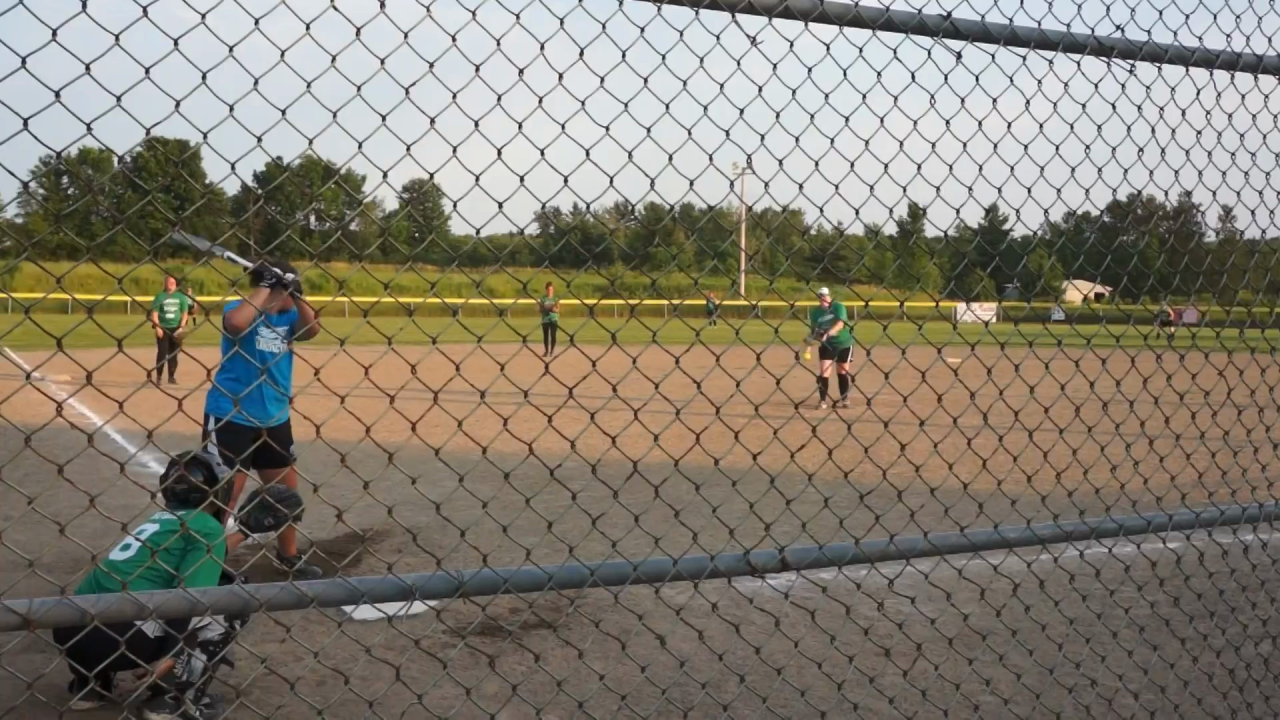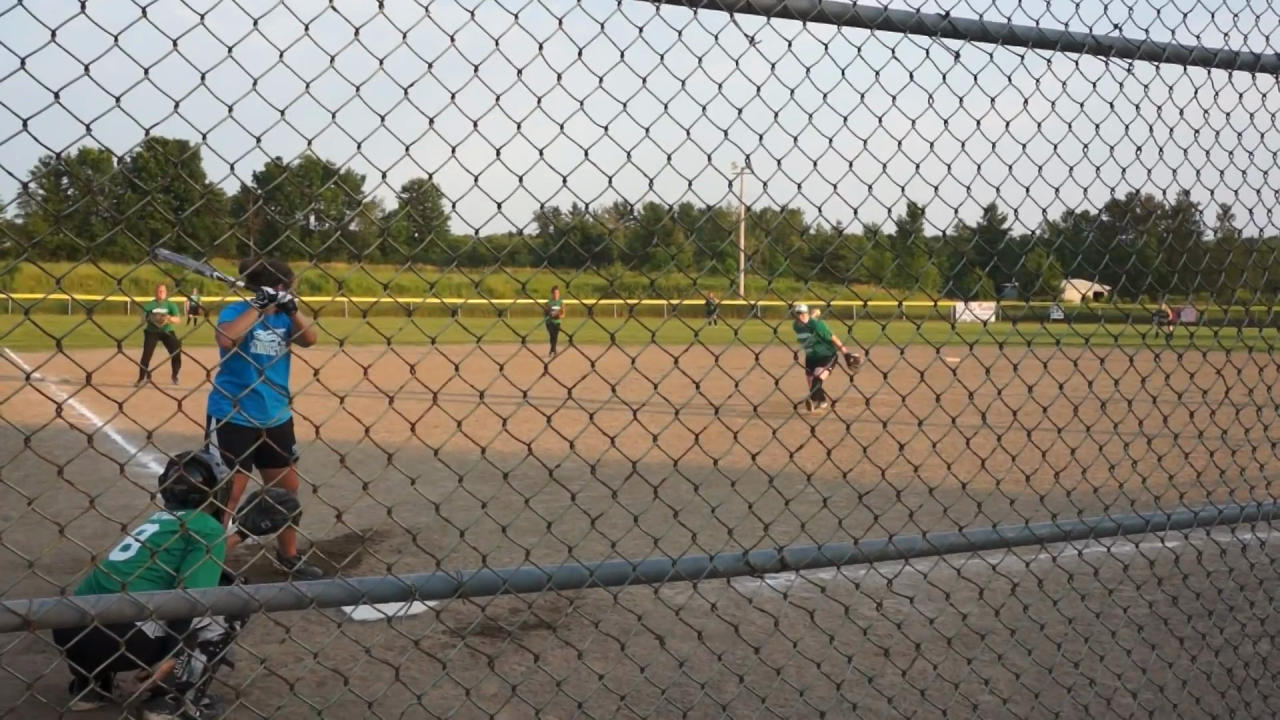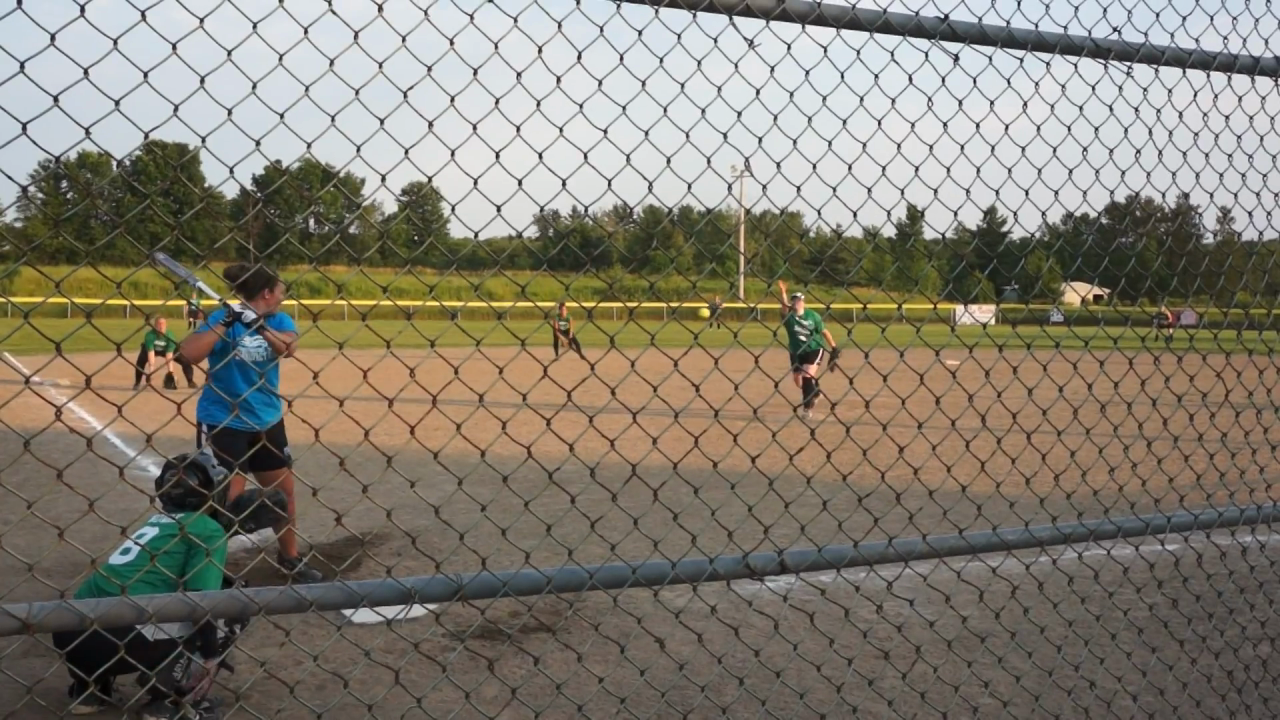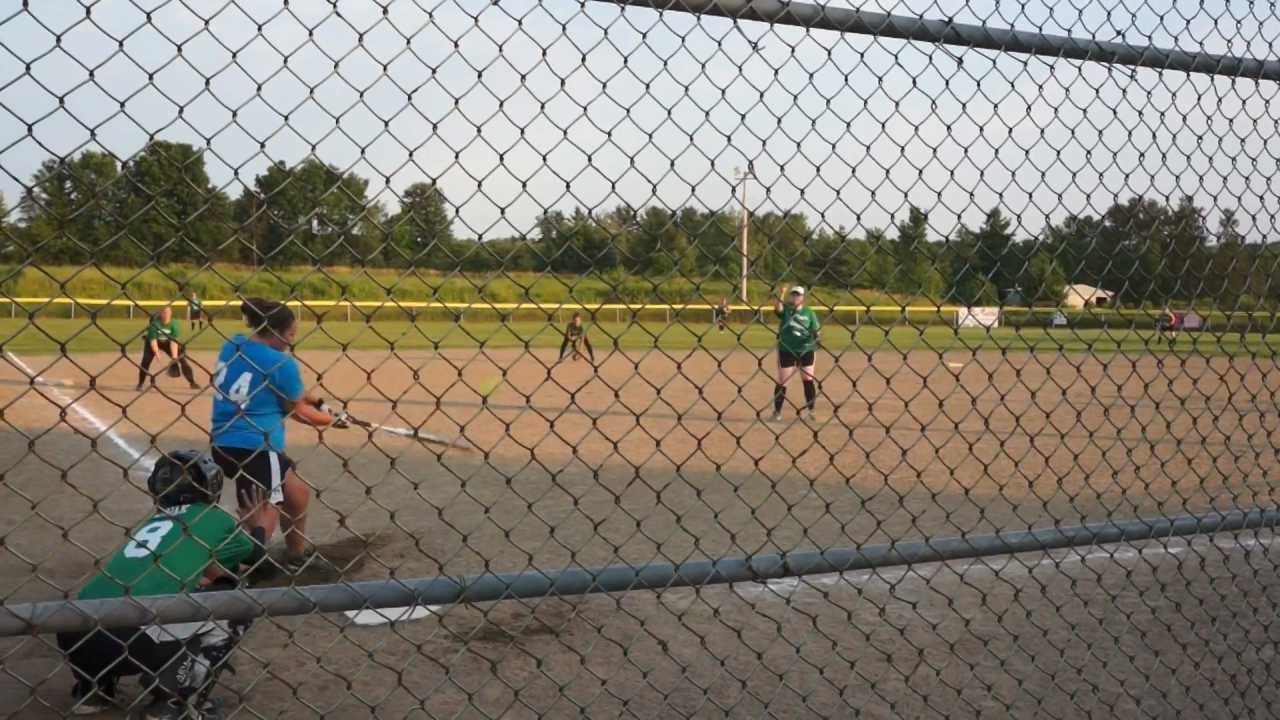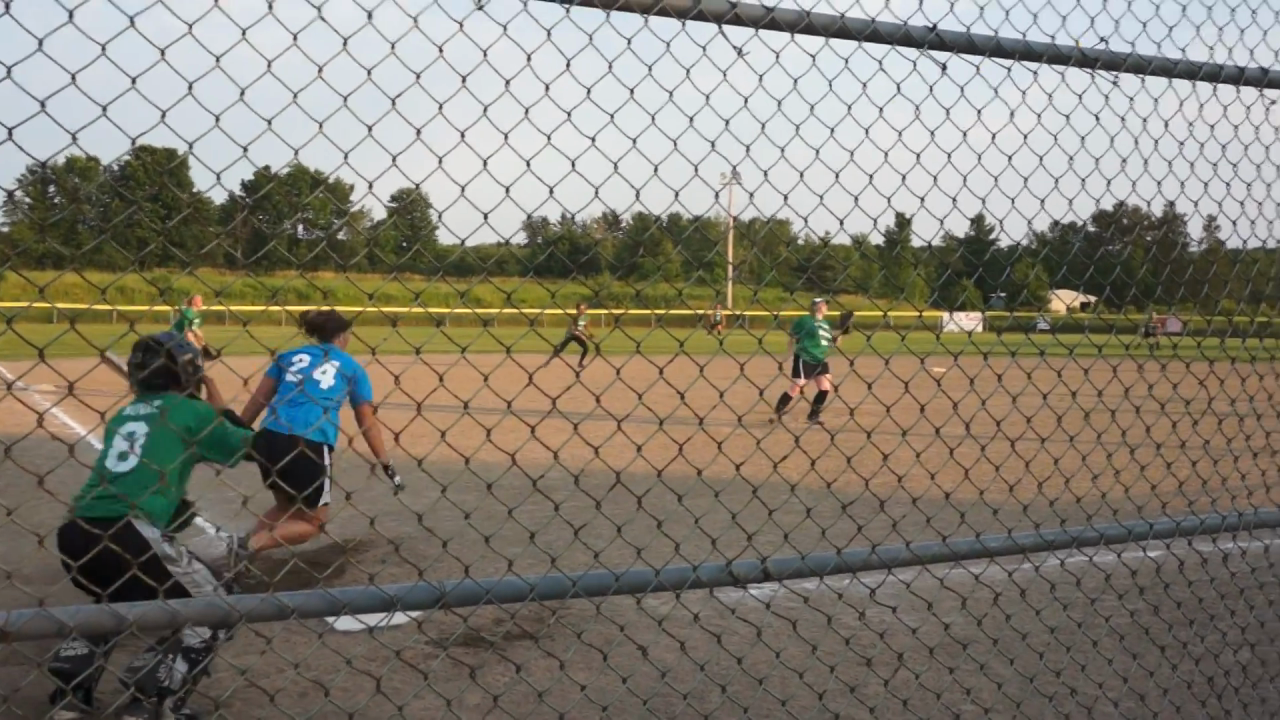
dt=0.5s
person 1, frame 1
left shoulder: (289, 316)
right shoulder: (241, 308)
left elbow: (312, 328)
right elbow: (236, 323)
left wrist: (297, 296)
right wrist: (265, 288)
left hip: (274, 418)
right hip: (230, 418)
left knee: (287, 488)
right knee: (225, 494)
left ankle: (289, 554)
person 1, frame 2
left shoulder: (287, 316)
right shoulder: (237, 311)
left elbow: (309, 338)
right elbow: (226, 340)
left wrist: (291, 309)
right wrist: (257, 307)
left hip: (276, 418)
right hip: (231, 419)
left knee: (287, 488)
right knee: (227, 496)
left ankle: (288, 555)
person 1, frame 3
left shoulder: (278, 320)
right shoulder: (221, 319)
left elbow: (288, 348)
right elbow: (190, 353)
left wrist: (260, 325)
right wrist: (225, 323)
left hip: (267, 421)
right hip: (223, 423)
left knee: (284, 490)
right knee: (225, 500)
left ankle: (289, 557)
person 1, frame 4
left shoulder: (233, 344)
right shoulder: (282, 363)
right elbow: (297, 412)
left wrist: (313, 402)
right wrist: (332, 420)
right hip: (253, 449)
left knee: (296, 497)
right knee: (261, 525)
left ankle: (298, 553)
person 1, frame 5
left shoulder: (290, 355)
right shoulder: (353, 367)
left elbow: (258, 399)
right elbow: (368, 423)
right wrist: (386, 464)
left hip: (270, 440)
right hip: (311, 444)
left knee: (289, 510)
right knee: (310, 524)
right ankle: (248, 547)
person 2, frame 1
left shoulder: (162, 518)
right shoulder: (207, 525)
left wrist: (246, 529)
right wrist: (170, 656)
right hip: (116, 634)
left ankle: (91, 683)
right ankle: (172, 696)
person 2, frame 2
left shoulder: (161, 518)
right shoulder: (207, 526)
left wrist: (243, 532)
right wrist: (172, 657)
right hip: (119, 634)
left ankle: (91, 684)
right ankle: (174, 698)
person 2, frame 3
left shoulder: (157, 521)
right shoulder: (205, 528)
left wrist: (238, 521)
right wrist: (209, 656)
right hip: (119, 635)
left ankle: (89, 688)
person 2, frame 4
left shoulder: (152, 522)
right shoulder: (212, 518)
right elbow: (256, 556)
right wrist: (255, 527)
right hip: (124, 636)
left ankle: (92, 687)
person 2, frame 5
left shoulder: (123, 415)
right shoulder: (191, 411)
right elbow: (246, 448)
right wrist: (221, 409)
left hip: (77, 534)
right hip: (128, 537)
left knee: (115, 600)
